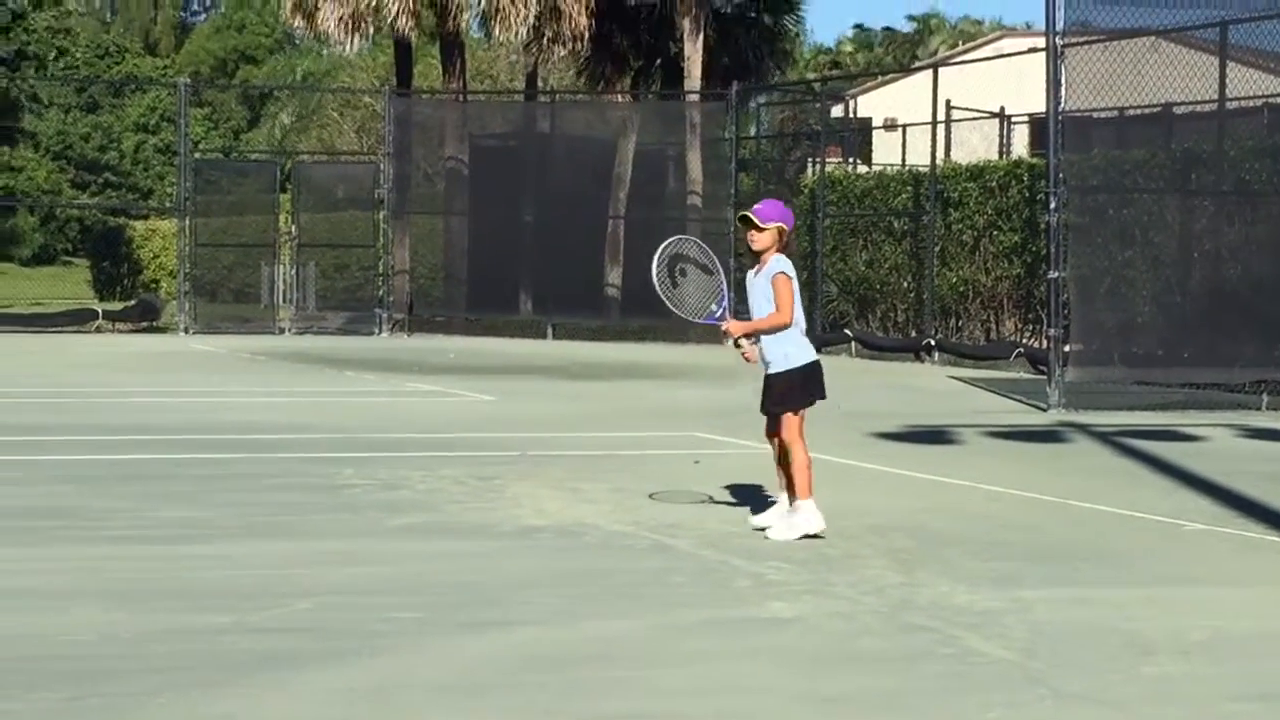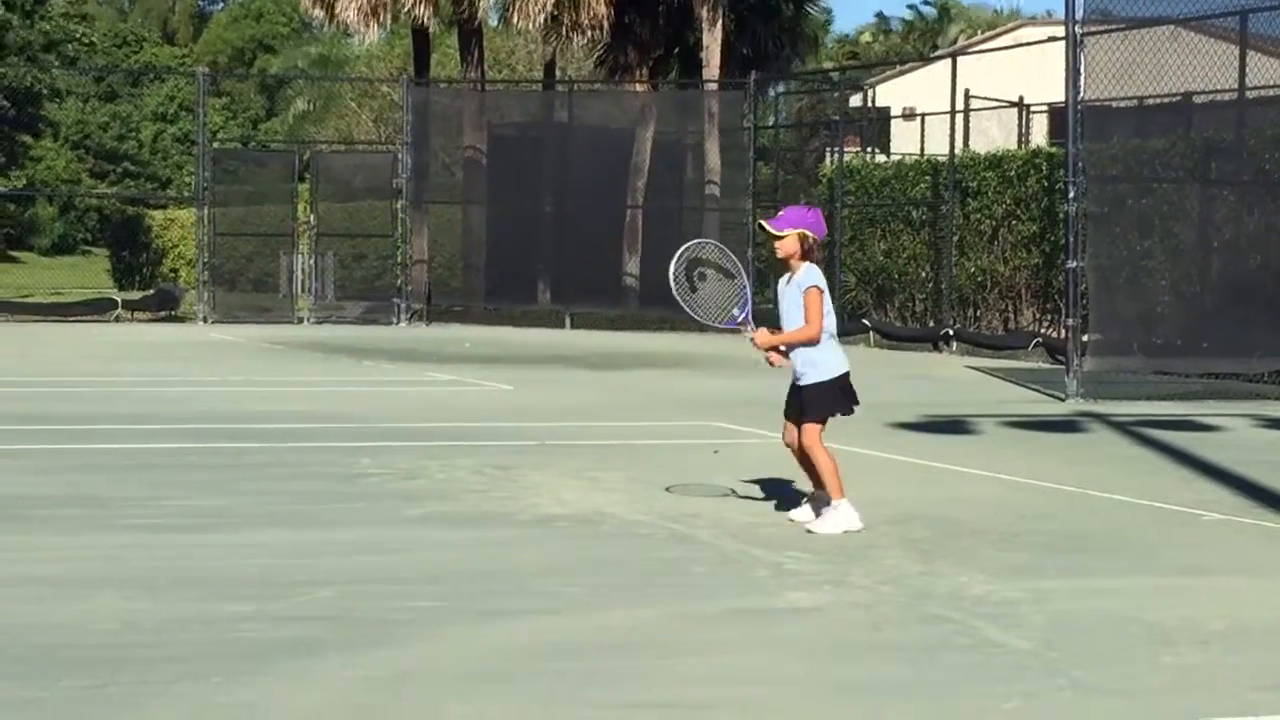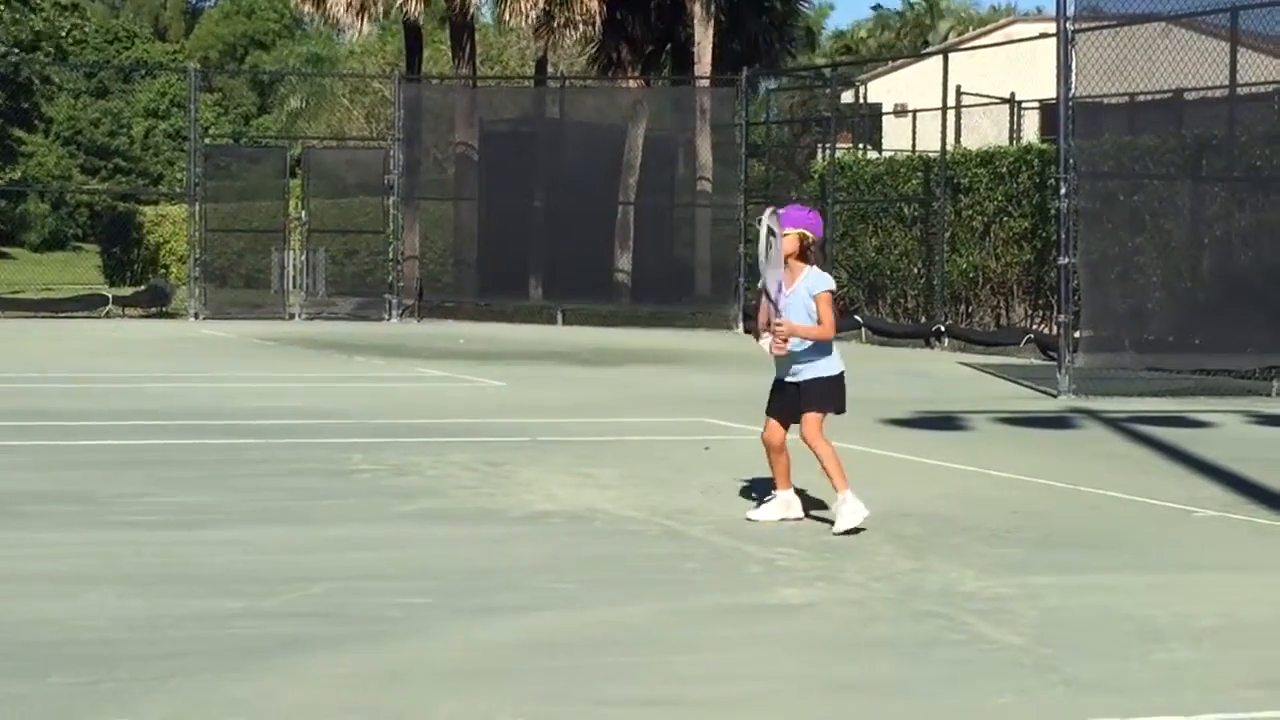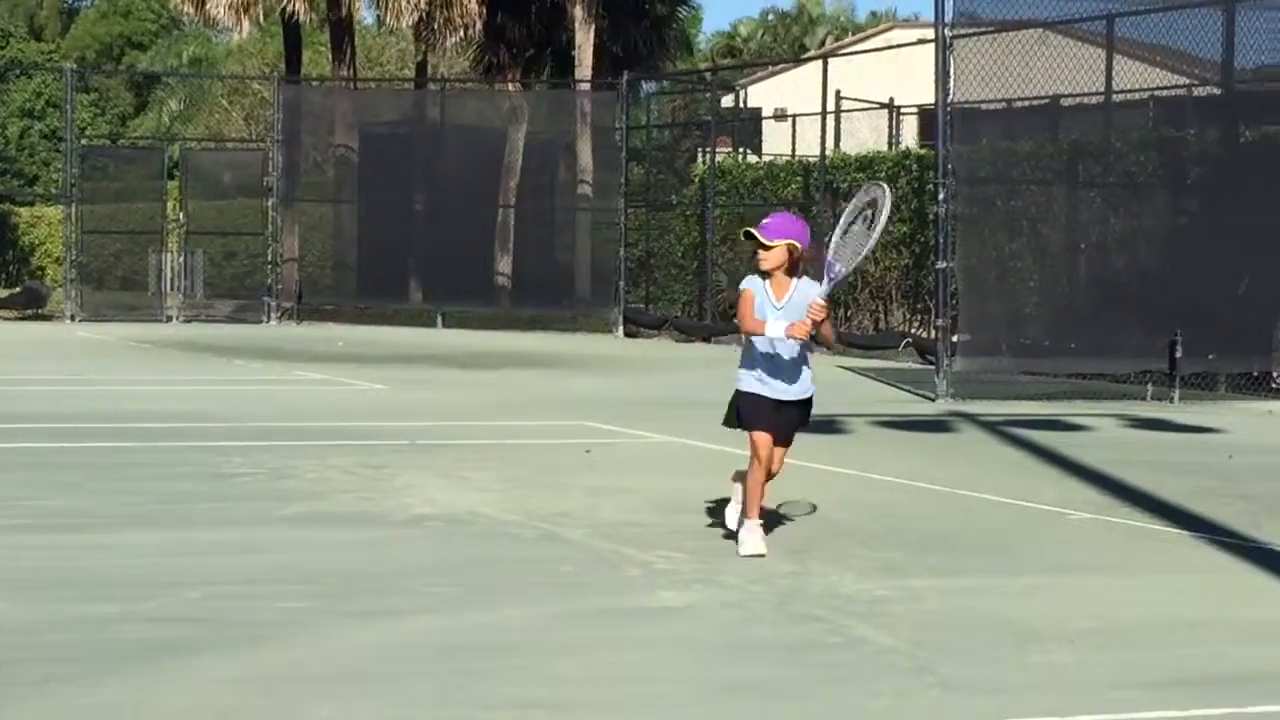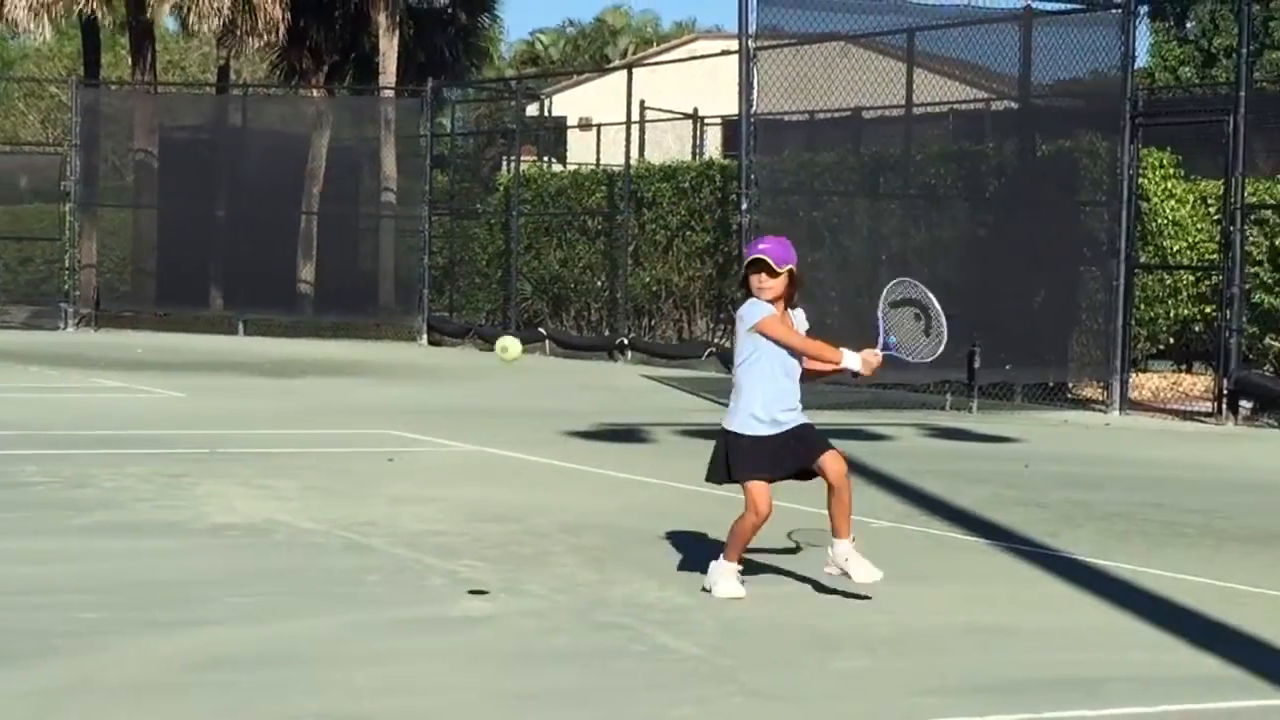
dt=0.5s
person 1, frame 1
left shoulder: (780, 266)
right shoulder: (753, 274)
left elbow: (784, 316)
left wrist: (743, 328)
right wrist: (754, 343)
left hip: (793, 364)
right hip: (776, 367)
left knee: (790, 434)
right knee: (775, 435)
left ankle: (805, 512)
right ankle: (790, 502)
person 1, frame 2
left shoulder: (810, 278)
right shoulder: (785, 282)
left elbow: (814, 329)
left wrist: (772, 340)
right wrist: (779, 351)
left hip: (823, 373)
right hip: (804, 375)
left knee: (810, 440)
right knee: (792, 437)
left ankle: (842, 509)
right ankle: (822, 499)
person 1, frame 3
left shoulder: (819, 280)
left elbow: (827, 333)
right elbow: (762, 327)
left wrist: (791, 331)
right wrist: (768, 342)
left hip: (822, 373)
right hip: (788, 374)
left knee: (812, 431)
right knee: (771, 436)
left ankle: (847, 501)
right ankle: (785, 499)
person 1, frame 4
left shoulder: (809, 290)
right shoulder: (752, 285)
left elbow: (829, 339)
right elbow: (746, 323)
left wrist: (819, 323)
right wrist: (782, 328)
left hip: (794, 389)
right hip: (756, 385)
left knee: (772, 466)
right knee: (762, 450)
left ankle: (742, 485)
right ankle: (750, 524)
person 1, frame 5
left shoulder: (795, 316)
right shoulder: (753, 311)
left elbow: (804, 364)
right elbow: (809, 348)
left wrist: (852, 359)
right wrist: (853, 359)
left hip: (789, 424)
right hip: (748, 428)
left knee: (836, 470)
right knee: (760, 507)
left ankle: (842, 550)
right ankle: (726, 567)
